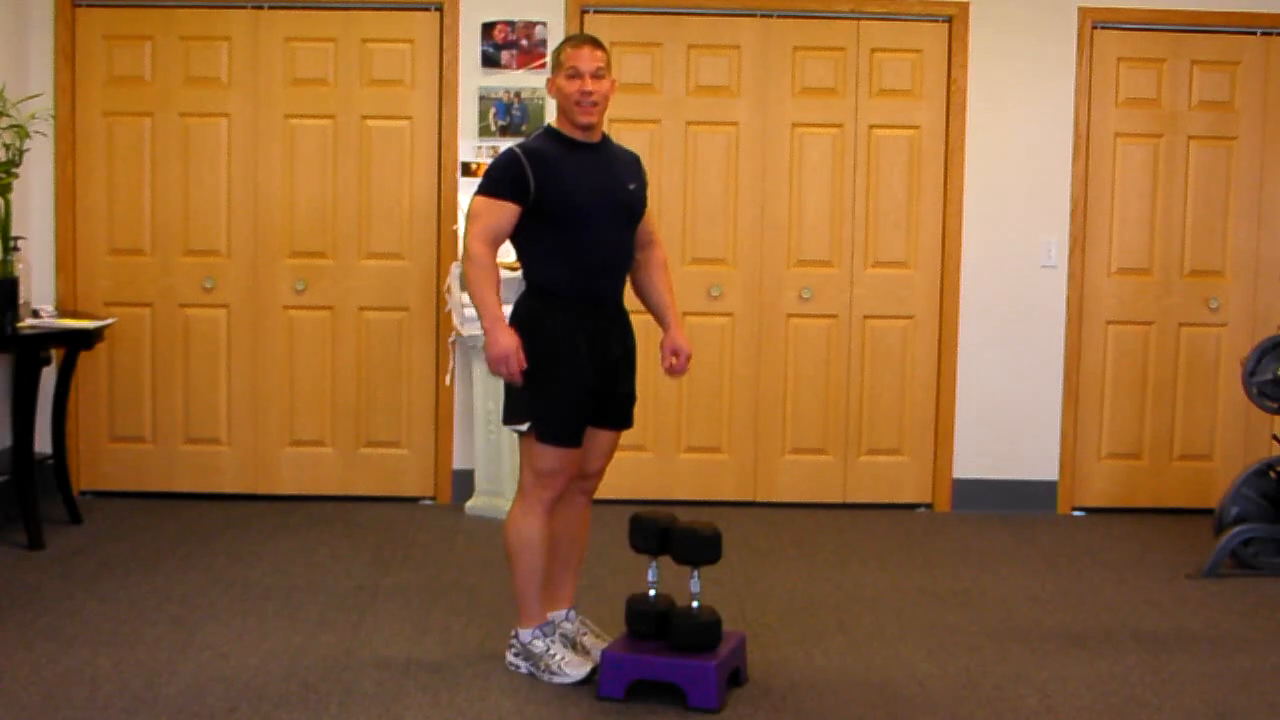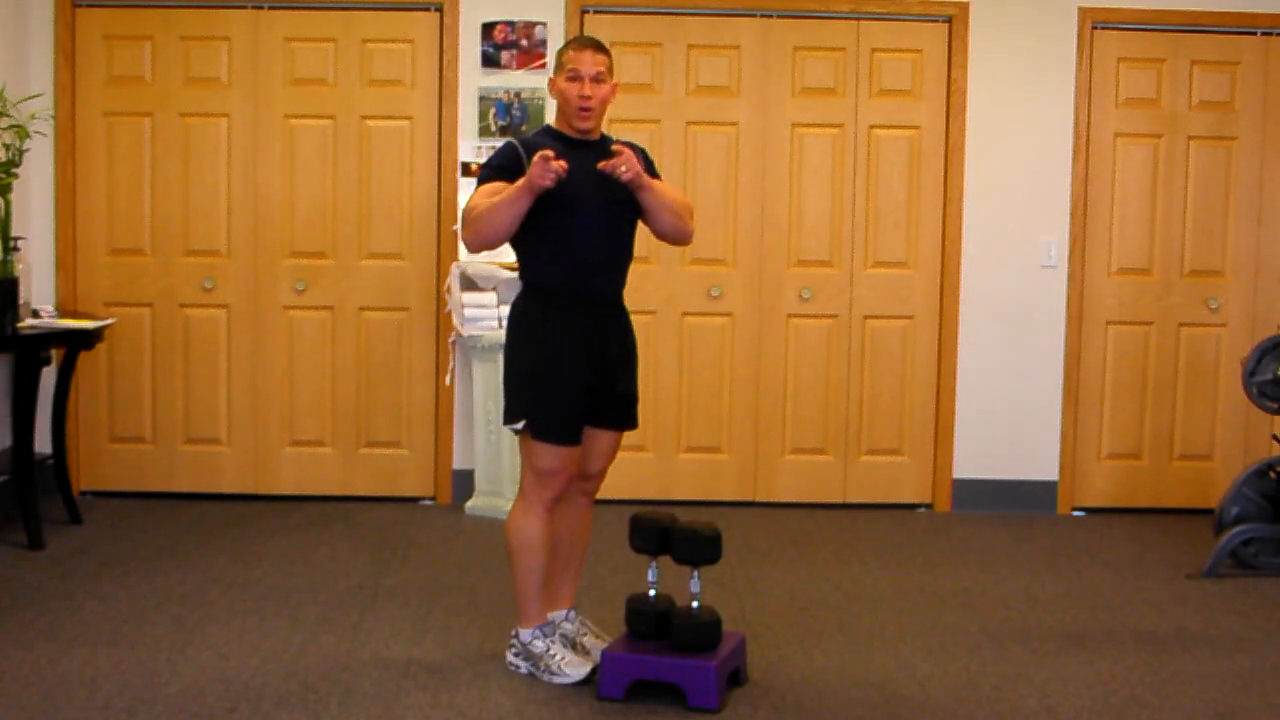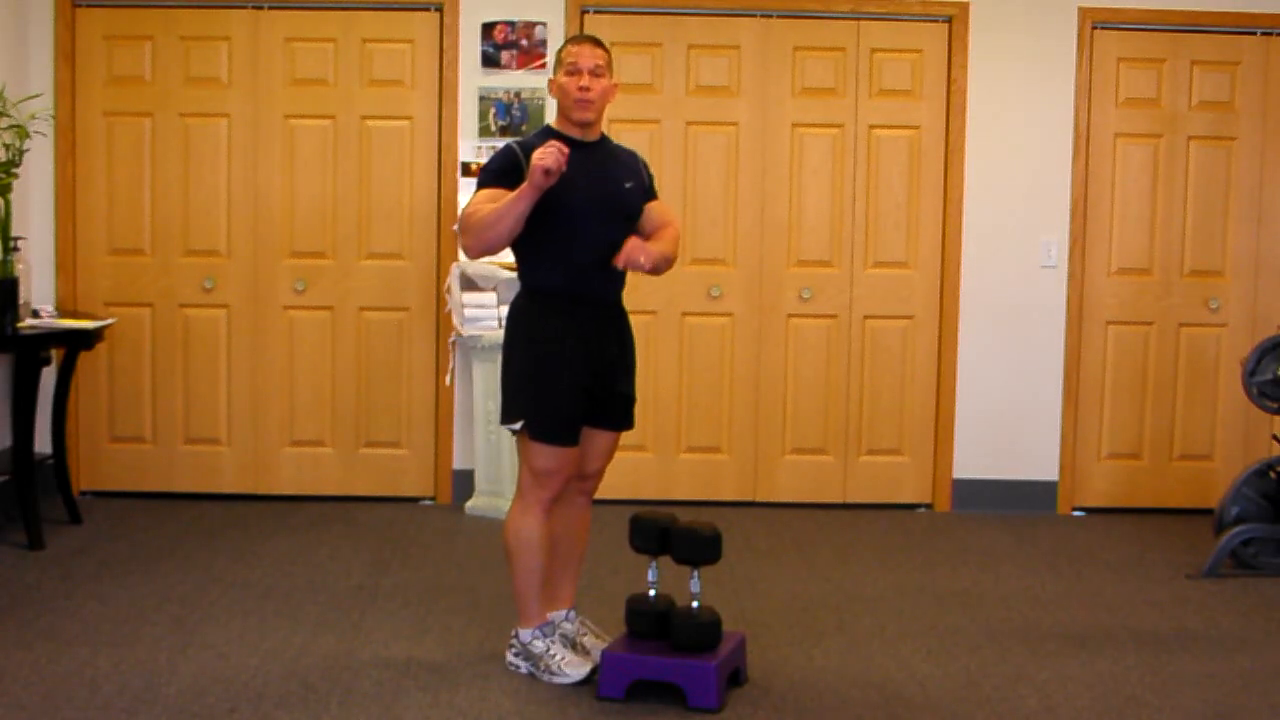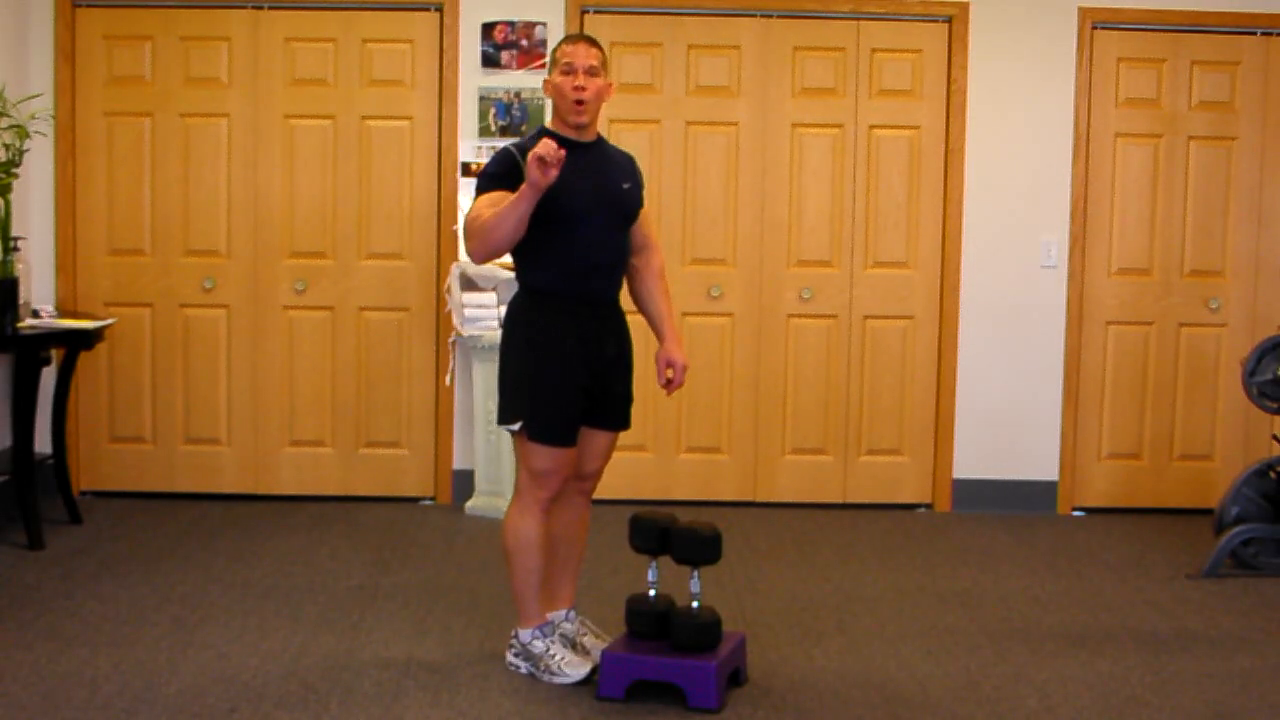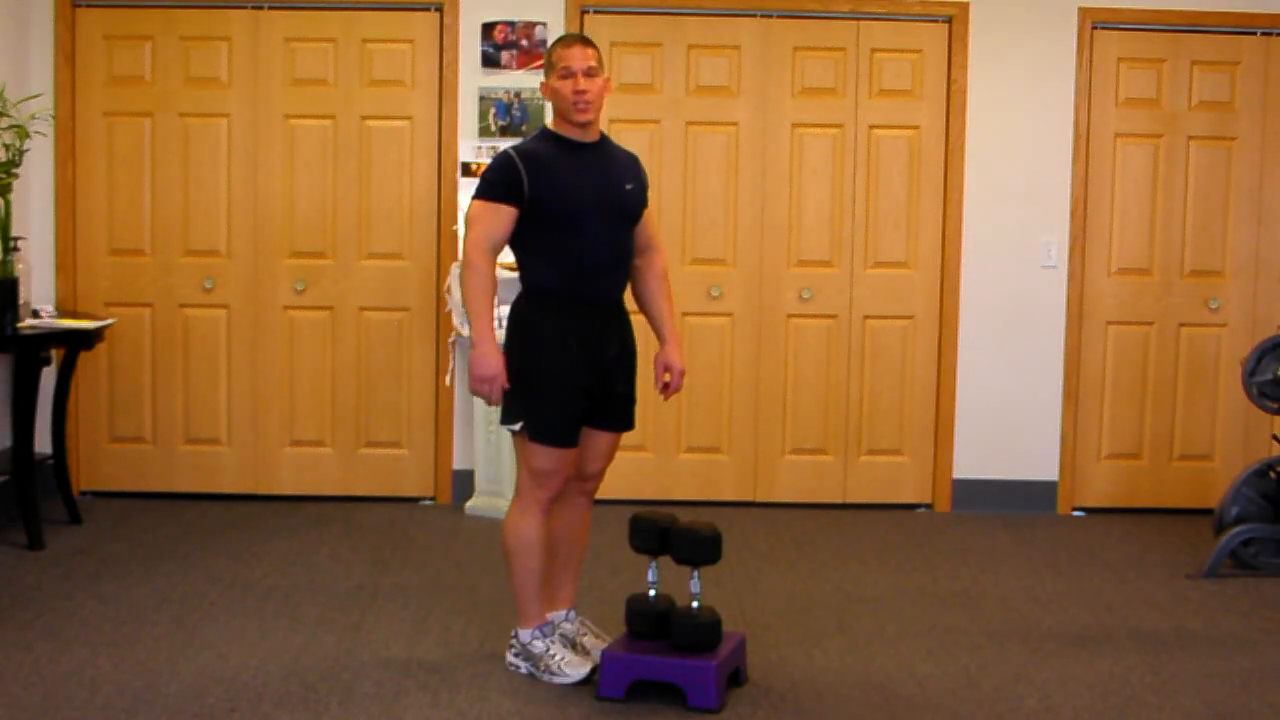
dt=1s
person 1, frame 1
left shoulder: (626, 165)
right shoulder: (525, 160)
left elbow: (646, 249)
right elbow: (477, 246)
left wrist: (670, 320)
right wrist: (496, 323)
left hip: (611, 331)
right hip: (552, 333)
left knee: (584, 482)
right knee: (543, 485)
left ankle: (563, 616)
right ankle: (529, 636)
person 1, frame 2
left shoulder: (630, 156)
right shoulder: (522, 152)
left elbow: (682, 229)
right elbow: (475, 235)
left wrist: (639, 182)
right wrist: (529, 186)
left hip: (611, 327)
right hip: (548, 328)
left knee: (585, 482)
right knee: (544, 485)
left ankle: (562, 615)
right ankle: (529, 635)
person 1, frame 3
left shoulder: (629, 164)
right shoulder: (520, 155)
left elbow: (668, 233)
right elbow: (473, 241)
left wrist: (649, 248)
right wrist: (532, 185)
left hip: (610, 328)
right hip: (547, 330)
left knee: (583, 484)
right knee: (542, 487)
left ankle: (561, 614)
right ankle: (528, 635)
person 1, frame 4
left shoulder: (622, 165)
right shoulder: (518, 158)
left elbow: (644, 255)
right elbow: (479, 246)
left wrist: (669, 336)
right wrist: (532, 188)
left hip: (606, 331)
right hip: (545, 332)
left knee: (581, 483)
right knee: (540, 486)
left ankle: (562, 615)
right ankle: (528, 636)
person 1, frame 5
left shoulder: (626, 166)
right shoulder: (521, 163)
left elbow: (647, 256)
right elbow: (477, 252)
left wrist: (669, 340)
right wrist: (484, 342)
left hip: (611, 333)
right hip: (548, 332)
left knee: (584, 483)
right knee: (541, 486)
left ankle: (562, 615)
right ankle: (528, 636)
